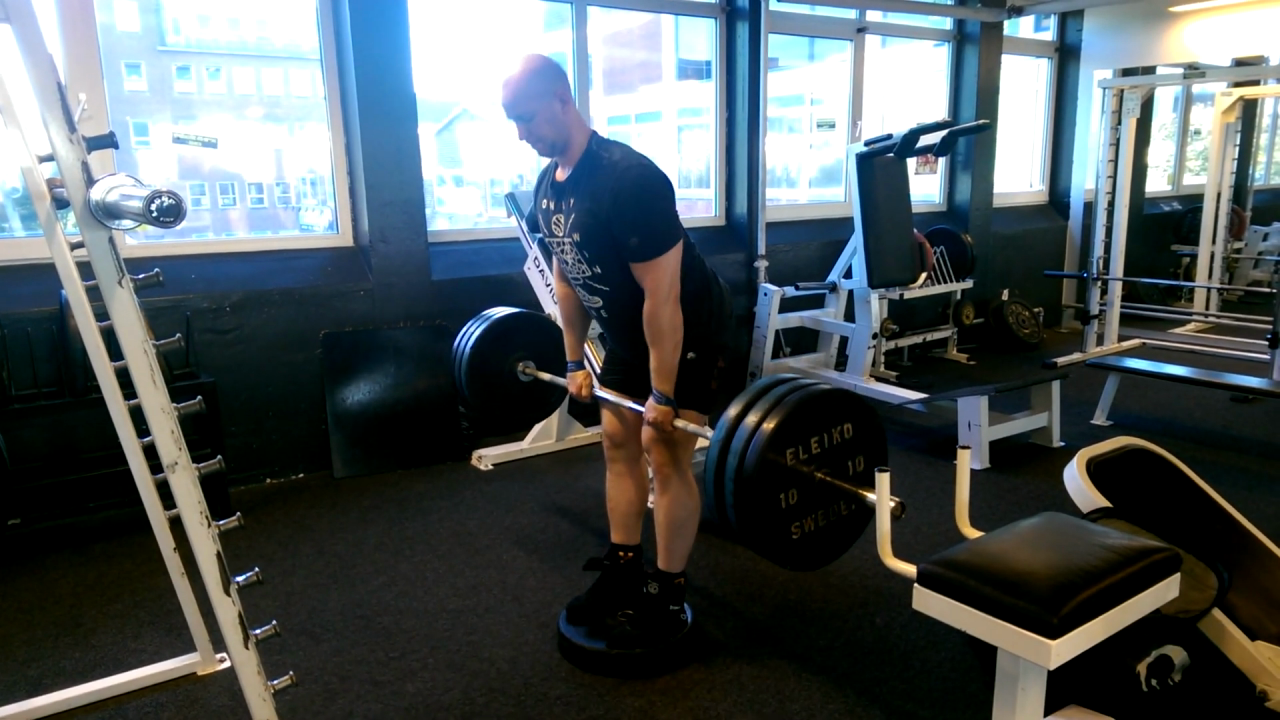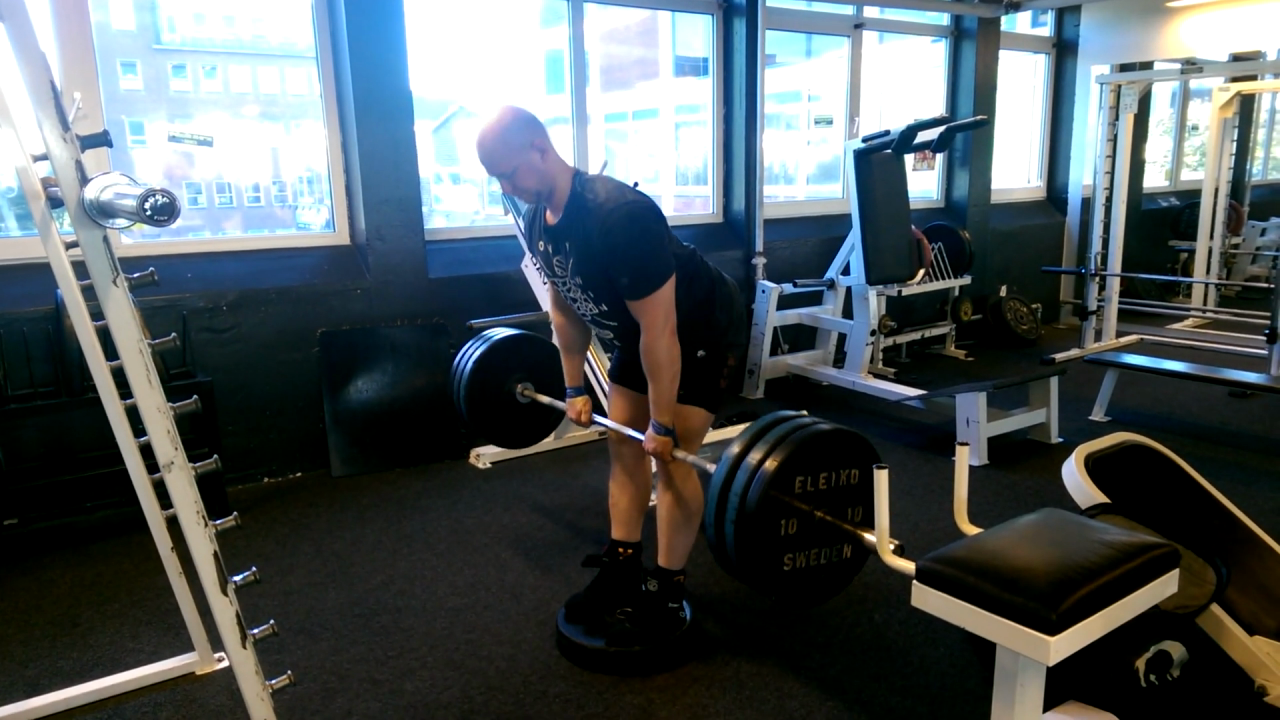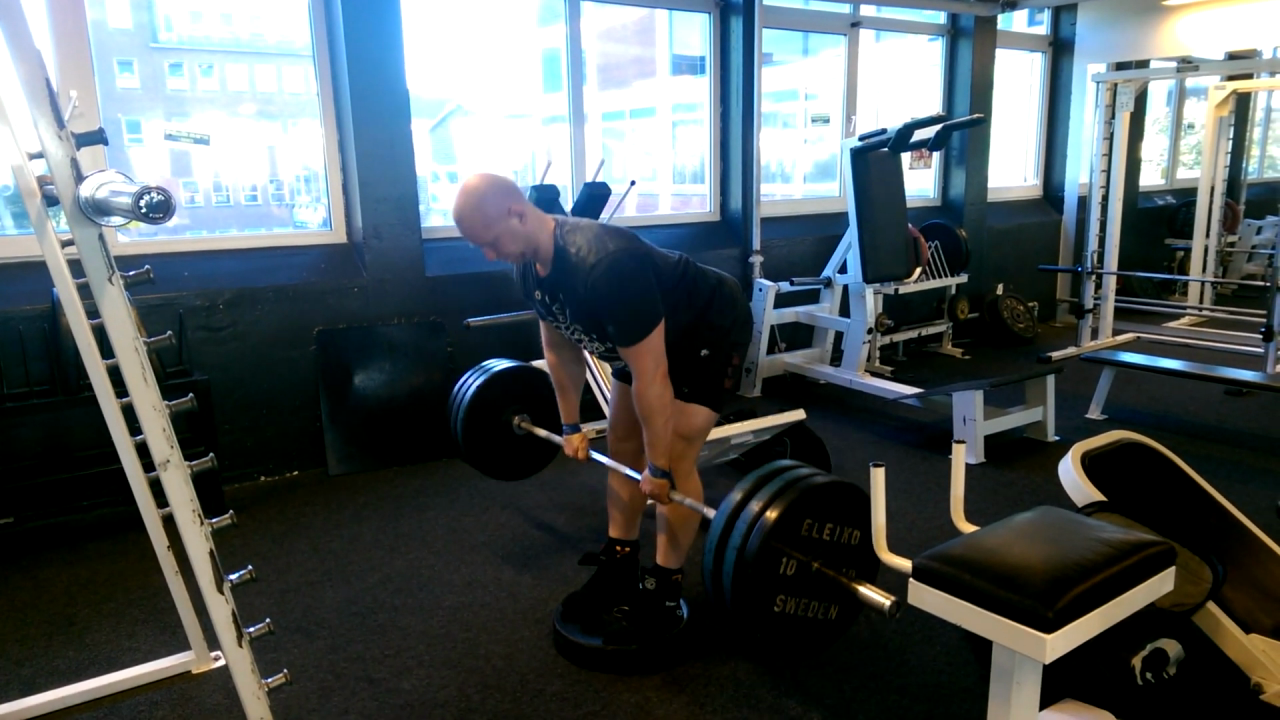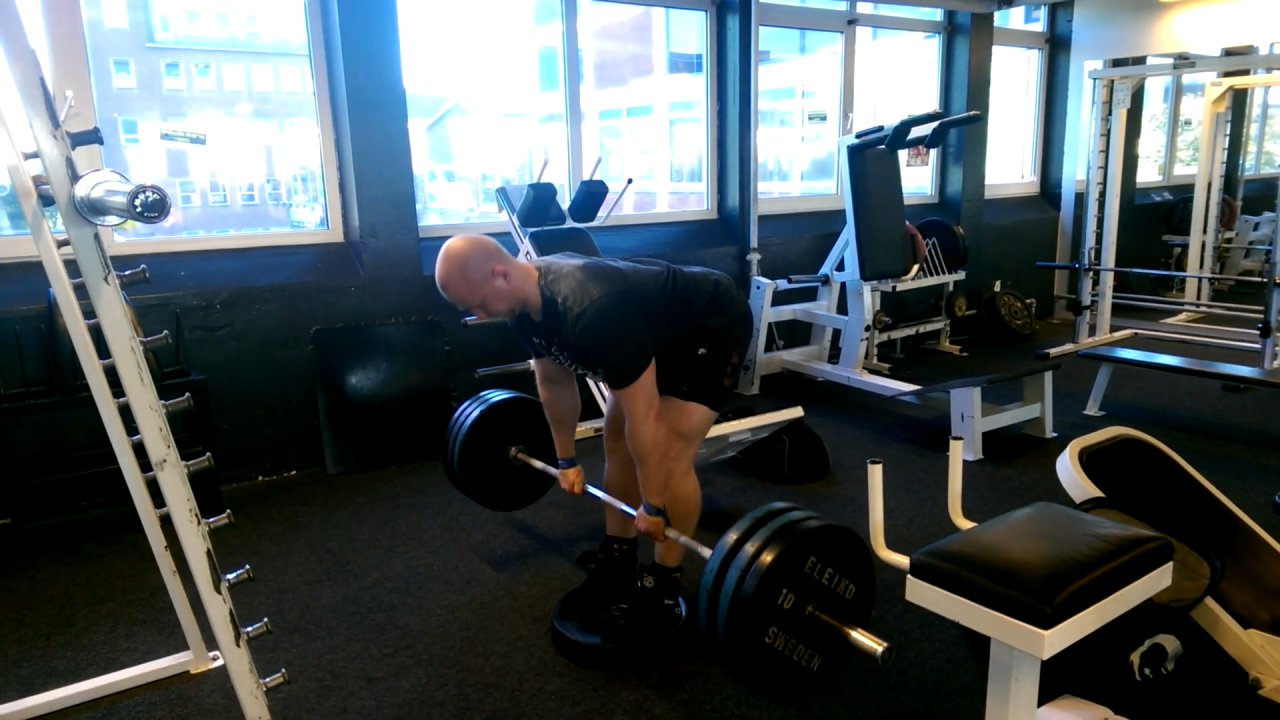
dt=0.5s
person 1, frame 1
left shoulder: (630, 181)
right shoulder: (548, 186)
left elbow: (663, 298)
right elbow: (567, 277)
left wrist: (663, 395)
right wrist: (574, 362)
left hip: (689, 330)
right hip: (626, 331)
left knee: (666, 454)
right knee: (618, 444)
left ankle: (667, 596)
right ankle: (622, 573)
person 1, frame 2
left shoulder: (621, 216)
right shoulder: (538, 222)
left elbow: (660, 331)
right elbow: (565, 308)
left wrist: (663, 424)
right wrist: (574, 387)
left hip: (702, 330)
right hip: (637, 335)
left knee: (672, 456)
right knee: (623, 442)
left ankle: (666, 594)
right ankle: (622, 570)
person 1, frame 3
left shoulder: (607, 265)
right shoulder: (530, 269)
left elbow: (651, 376)
right elbow: (561, 348)
left wrist: (657, 469)
right wrist: (570, 425)
left hip: (712, 330)
right hip: (649, 338)
left knee: (674, 457)
right knee: (622, 443)
left ankle: (664, 594)
right ankle: (619, 571)
person 1, frame 4
left shoulder: (594, 311)
right shoulder: (525, 305)
left elbow: (644, 416)
right elbow: (555, 382)
left wrist: (652, 507)
right wrist: (566, 460)
left hip: (713, 327)
right hip: (661, 329)
left knee: (671, 454)
right knee: (617, 438)
left ankle: (662, 591)
right ankle: (616, 567)
